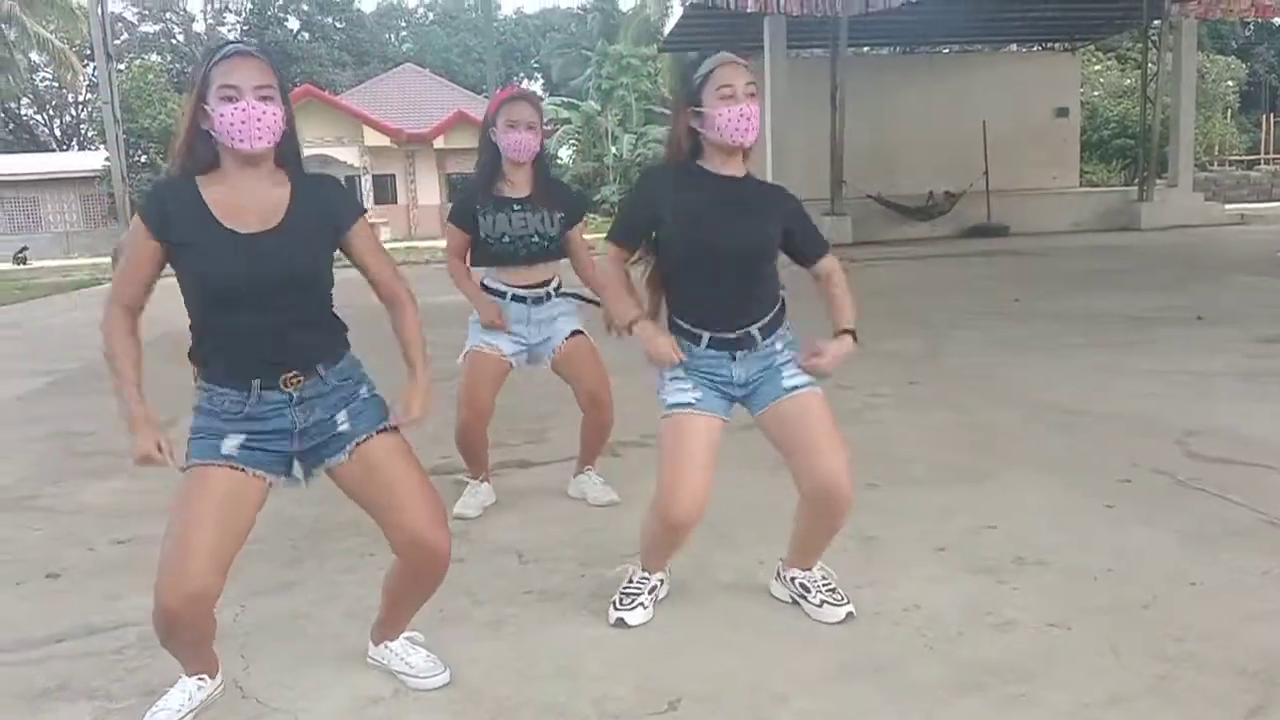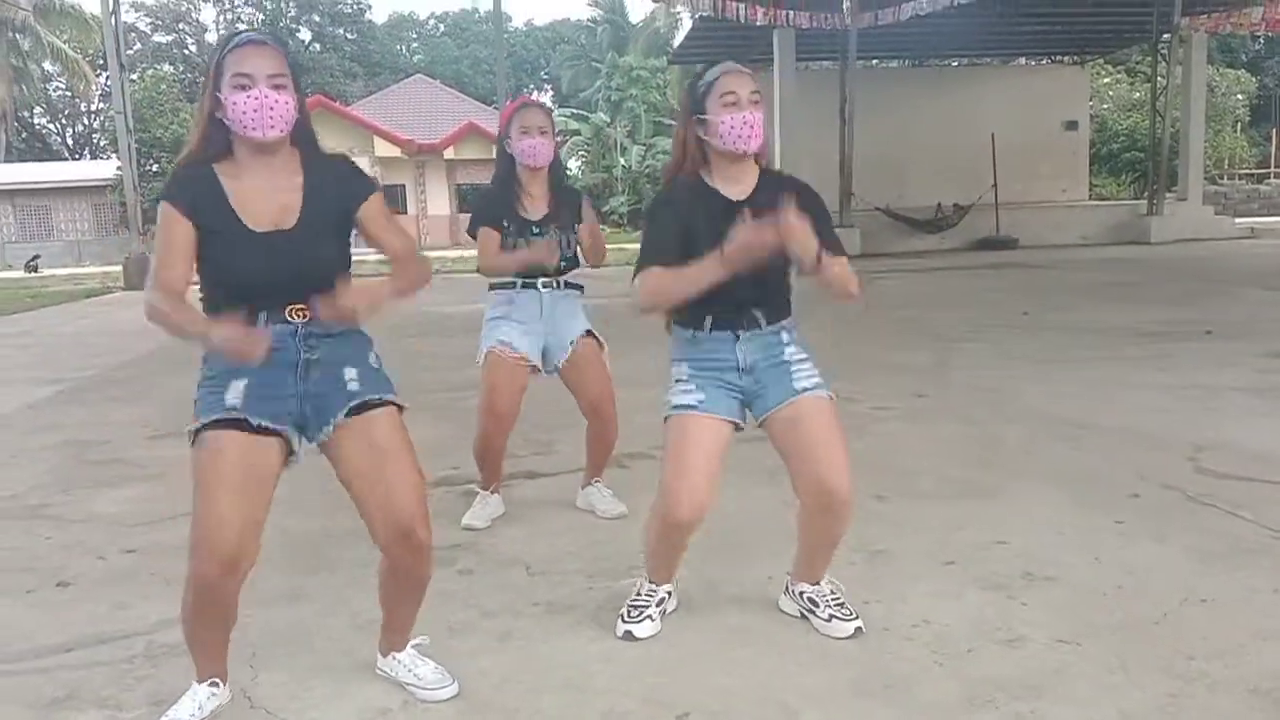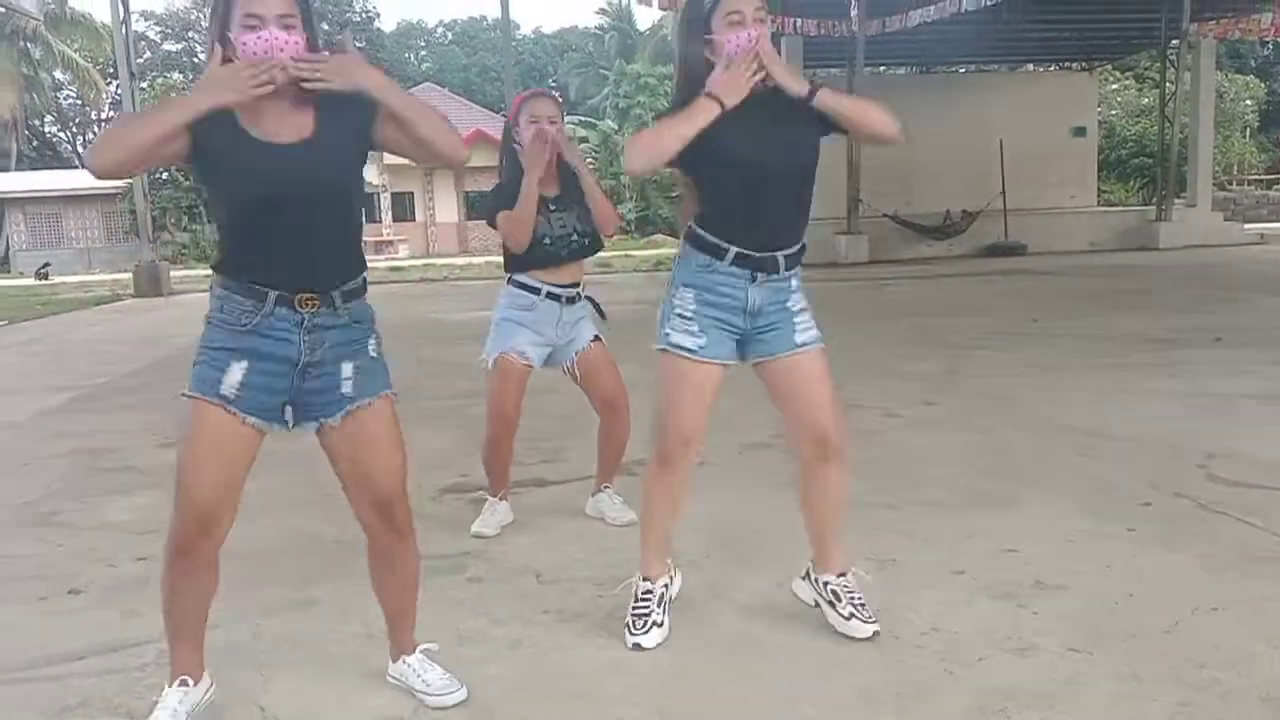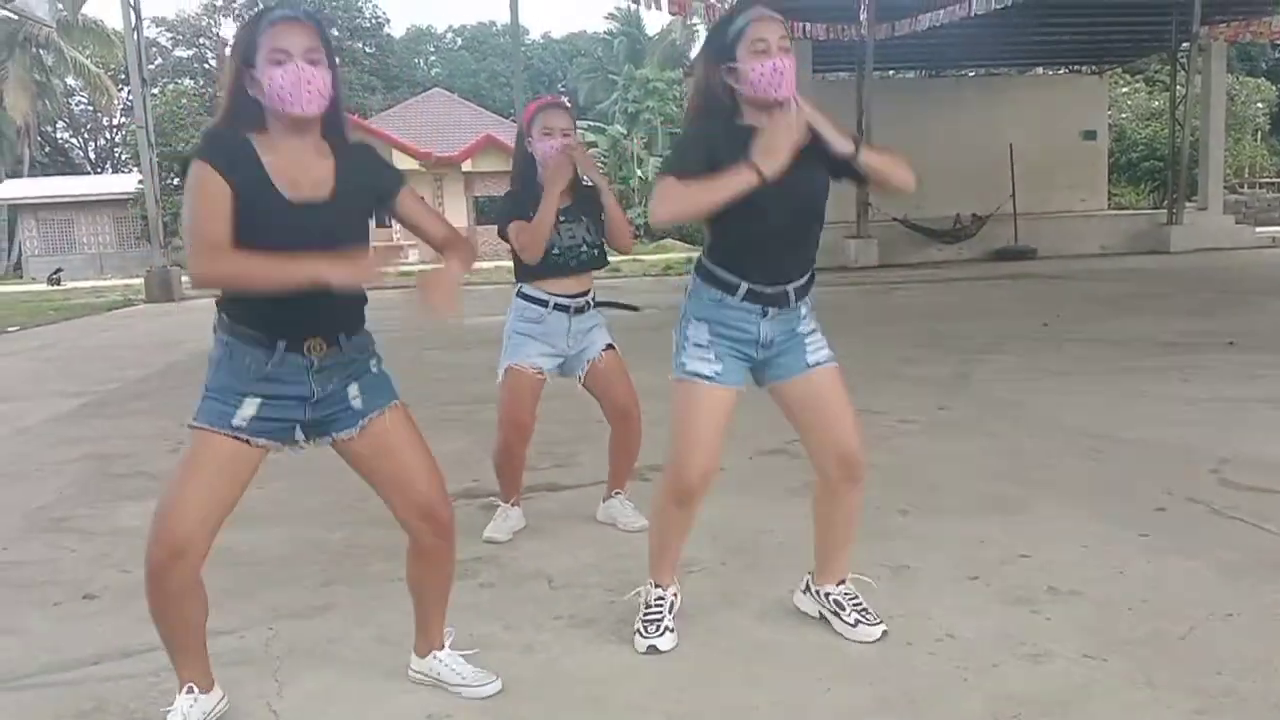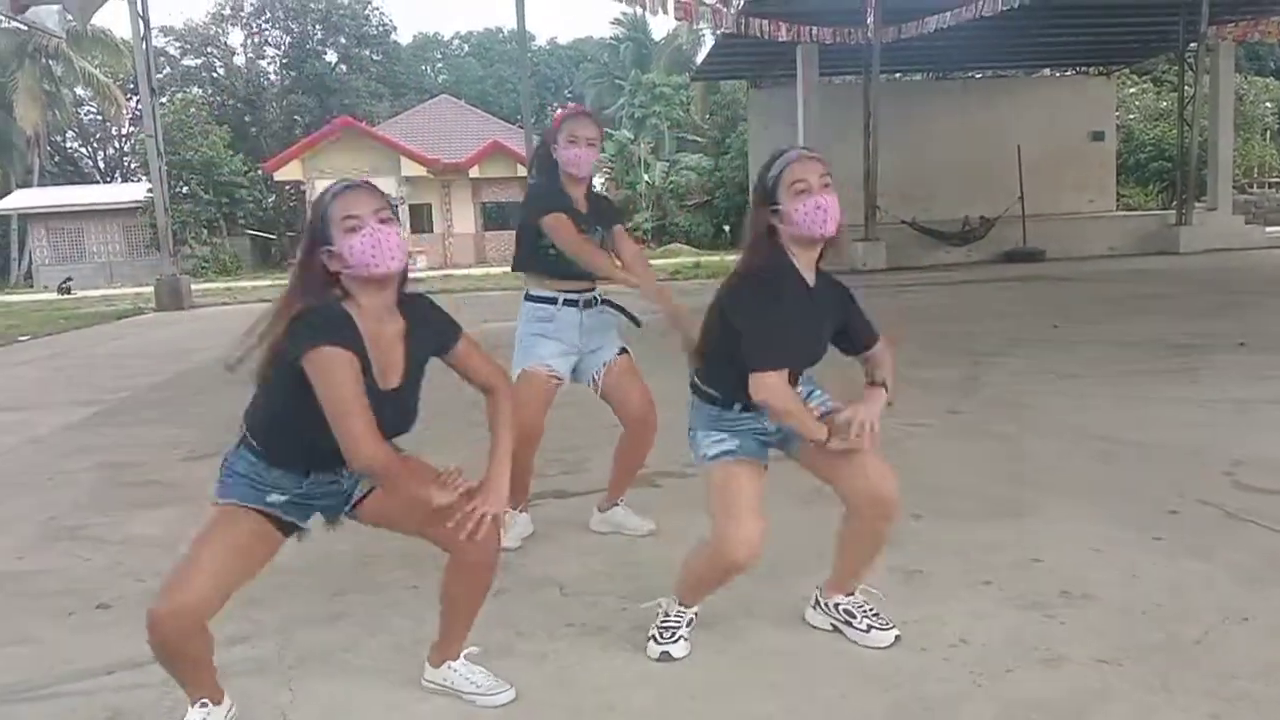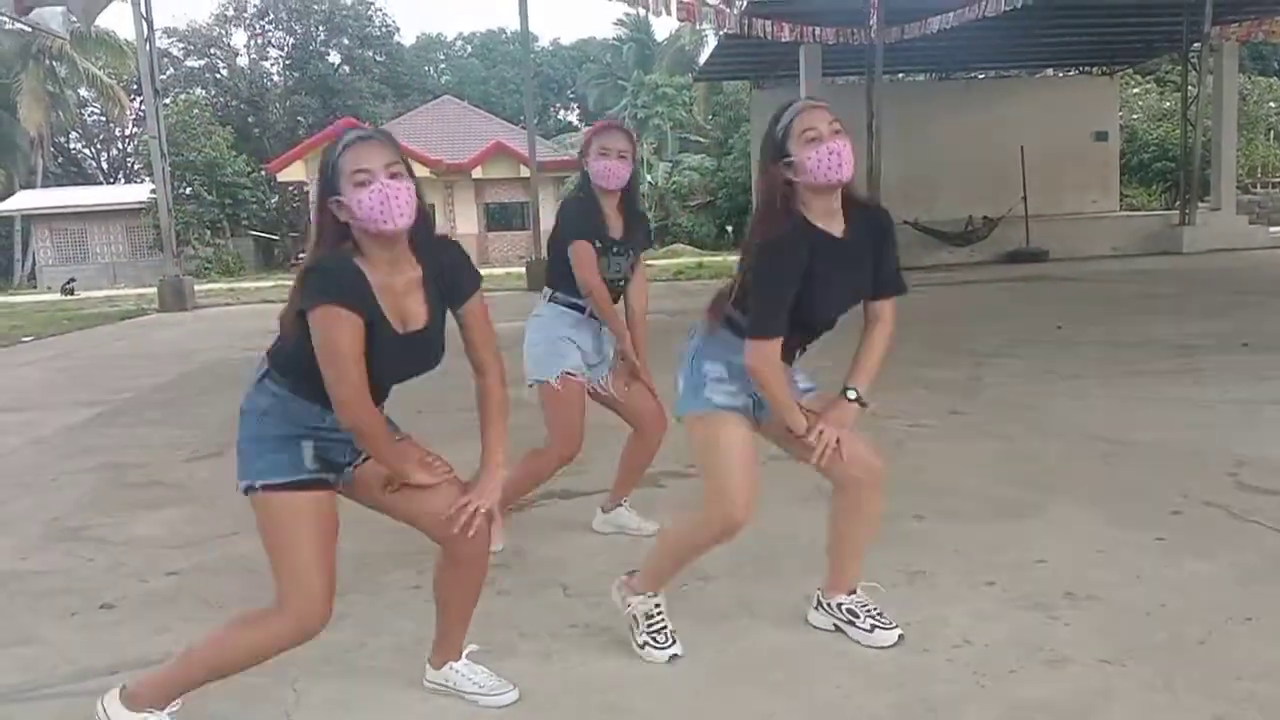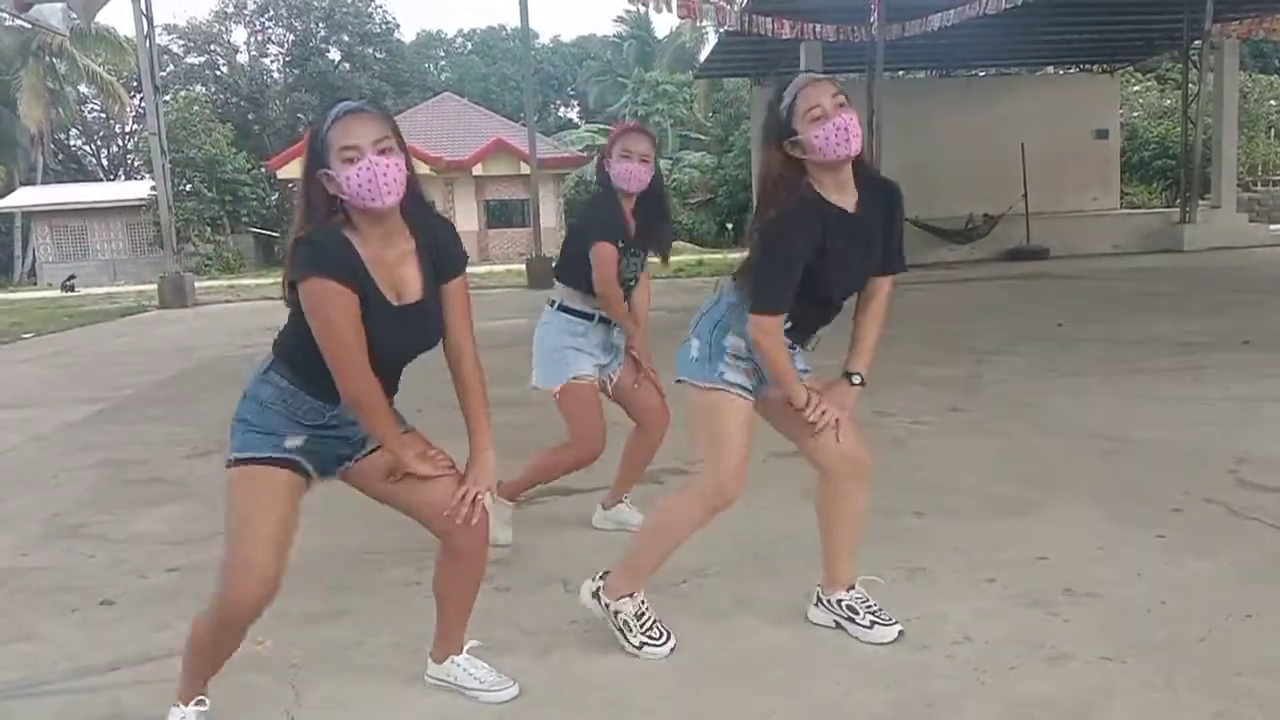
dt=0.2s
person 1, frame 1
left shoulder: (324, 196)
right shoulder: (169, 204)
left elbow: (393, 287)
right elbow: (121, 313)
left wrist: (418, 374)
right wrist: (137, 415)
left hip: (334, 391)
right hip: (233, 410)
left knee: (430, 544)
right knee: (181, 598)
left ankle: (389, 638)
person 1, frame 2
left shoulder: (337, 177)
right shoulder: (194, 186)
left elbow: (413, 265)
right elbow: (162, 298)
left wrist: (375, 289)
right wrist: (212, 331)
left hip: (339, 351)
right hip: (245, 365)
left knee: (408, 532)
right knee: (218, 560)
left ankle: (397, 649)
person 1, frame 3
left shoulder: (347, 111)
right shoulder: (208, 120)
left elbow: (452, 148)
right elbow: (105, 159)
left wrist: (377, 86)
right wrist: (211, 96)
left hip: (340, 329)
right hip: (242, 332)
left knee: (389, 510)
right knee: (198, 523)
left ankle: (405, 655)
person 1, frame 4
left shoulder: (363, 164)
right shoulder: (223, 154)
left elbow: (453, 244)
right elbow: (204, 263)
left wrist: (449, 275)
right wrist: (326, 266)
left hip: (346, 367)
right hip: (254, 376)
left knee: (431, 513)
right knee: (172, 549)
left ankle: (431, 652)
person 1, frame 5
left shoulder: (423, 319)
right shoulder: (324, 329)
left elbow: (498, 387)
right elbow: (367, 453)
left wrist: (498, 481)
right wrist: (432, 488)
left hip: (355, 472)
right hip: (271, 479)
left knee: (478, 535)
right knee: (174, 616)
left ankle: (445, 662)
person 1, frame 6
left shoulder: (446, 260)
right shoulder: (333, 281)
left elbow: (489, 367)
right elbow: (352, 405)
left wrist: (493, 469)
right wrist: (402, 464)
left hip: (358, 427)
right hip: (285, 427)
left knee: (468, 524)
right knee: (306, 613)
left ankle: (446, 663)
person 1, frame 7
left shoulder: (436, 237)
right shoulder: (324, 255)
left elbow: (461, 355)
right elbow: (353, 380)
left wrist: (483, 456)
right wrist: (401, 451)
left hip: (365, 421)
right hip: (286, 414)
left knee: (468, 521)
right knee: (250, 587)
left ankle: (447, 657)
person 2, frame 1
left shoulder: (775, 200)
right shoulder: (662, 186)
left elbow: (830, 271)
right elbow: (613, 262)
left wrist: (844, 335)
right wrist: (638, 326)
left hip: (772, 355)
right hip: (696, 364)
left knee: (833, 486)
right knee: (681, 507)
left ankle: (799, 571)
right ankle: (649, 572)
person 2, frame 2
left shoulder: (790, 200)
right shoulder: (679, 200)
left elbow: (848, 286)
right elbow: (647, 294)
left wrist: (809, 253)
right wrist: (724, 261)
left hip: (776, 348)
right hip: (703, 356)
left knee: (832, 489)
right knee: (683, 508)
left ankle: (807, 584)
right ankle: (655, 587)
person 2, frame 3
left shoulder: (795, 105)
right shoulder: (699, 108)
left elbow: (888, 127)
right elbow: (638, 159)
left wrist: (802, 87)
right wrist: (714, 100)
left hip: (781, 291)
right hip: (706, 288)
left knee: (823, 440)
right knee: (675, 446)
left ankle: (828, 575)
right ankle: (654, 579)
person 2, frame 4
left shoulder: (813, 143)
right shoulder: (710, 134)
left elbow: (903, 180)
right elbow: (663, 209)
left wrist: (840, 143)
right wrist: (756, 168)
left hip: (788, 316)
right hip: (719, 321)
left knee: (844, 458)
right knee: (690, 474)
left ankle: (826, 586)
right ankle: (659, 590)
person 2, frame 5
left shoulder: (829, 291)
right shoulder: (760, 286)
left elbow: (876, 352)
right elbow: (768, 392)
left wrist: (876, 393)
right wrist: (827, 436)
left hip: (792, 402)
right hip: (728, 418)
left knee: (879, 495)
right knee: (739, 546)
left ankle: (836, 599)
right ankle: (679, 606)
person 2, frame 6
left shoulder: (873, 225)
right shoulder: (782, 242)
left elbow: (882, 315)
right elbow: (758, 353)
left wrist: (849, 400)
right wrist: (801, 422)
left hip: (777, 369)
right hip: (724, 365)
left knee: (863, 469)
right knee: (730, 510)
left ankle: (837, 597)
right ankle: (639, 591)
person 2, frame 7
left shoulder: (883, 197)
right shoulder: (793, 218)
left elbow: (877, 291)
right elbow: (765, 327)
left wrist: (851, 381)
right wrist: (799, 396)
left hip: (776, 350)
right hip: (731, 340)
left knee: (848, 459)
right knee: (721, 483)
left ankle: (837, 594)
right ankle: (618, 591)
person 3, frame 1
left shoulder: (558, 194)
right shoulder: (474, 195)
left elbow: (580, 253)
right elbow: (455, 259)
right wrist: (482, 304)
left hip: (554, 308)
right hip: (499, 312)
left knee: (598, 397)
right knee: (470, 412)
left ankle: (584, 474)
right ankle: (480, 482)
person 3, frame 2
left shoulder: (571, 198)
right shoulder: (494, 199)
left elbow: (595, 258)
right elbow: (487, 263)
left wrist: (591, 236)
right wrist: (529, 256)
left hip: (564, 304)
right hip: (512, 310)
left knee: (602, 407)
right knee: (496, 416)
left ankle: (592, 486)
right ankle: (489, 493)
person 3, frame 3
left shoulder: (575, 181)
right shoulder: (507, 189)
left elbow: (610, 225)
right elbow: (516, 239)
left wrist: (579, 165)
right wrist: (532, 174)
left hip: (575, 310)
right hip: (524, 309)
left knee: (614, 401)
right knee: (501, 417)
left ankle: (602, 493)
right ankle: (498, 501)
person 3, frame 4
left shoulder: (587, 195)
right shoulder: (517, 199)
left elbow: (625, 242)
right elbow: (529, 252)
left wrist: (602, 184)
right wrist: (551, 193)
left hip: (586, 317)
right hip: (534, 318)
left knee: (627, 409)
right knee: (514, 425)
left ankle: (614, 498)
right ankle: (510, 507)
person 3, frame 5
left shoulder: (600, 205)
right shoulder: (541, 197)
left elbow: (633, 259)
right elbow: (578, 250)
left wrist: (665, 299)
right wrist: (648, 290)
left hip: (596, 319)
right hip: (546, 320)
left knee: (642, 416)
right knee: (523, 431)
left ankle: (609, 508)
right ankle: (516, 511)
person 3, frame 6
left shoulder: (636, 223)
right shoulder: (577, 210)
left elbow: (637, 291)
right elbow: (589, 281)
left wrist: (639, 357)
right wrist: (624, 339)
left hip: (600, 335)
right hip: (560, 327)
left knee: (652, 419)
right knee: (565, 443)
left ankle: (613, 508)
person 3, frame 7
left shoulder: (643, 219)
right shoulder: (599, 210)
left elbow: (639, 288)
right elbow: (605, 285)
left wrist: (640, 350)
right wrist: (636, 338)
left hip: (606, 334)
right hip: (569, 332)
left knee: (655, 413)
right knee: (587, 445)
left ankle: (613, 505)
right ankle: (501, 496)
